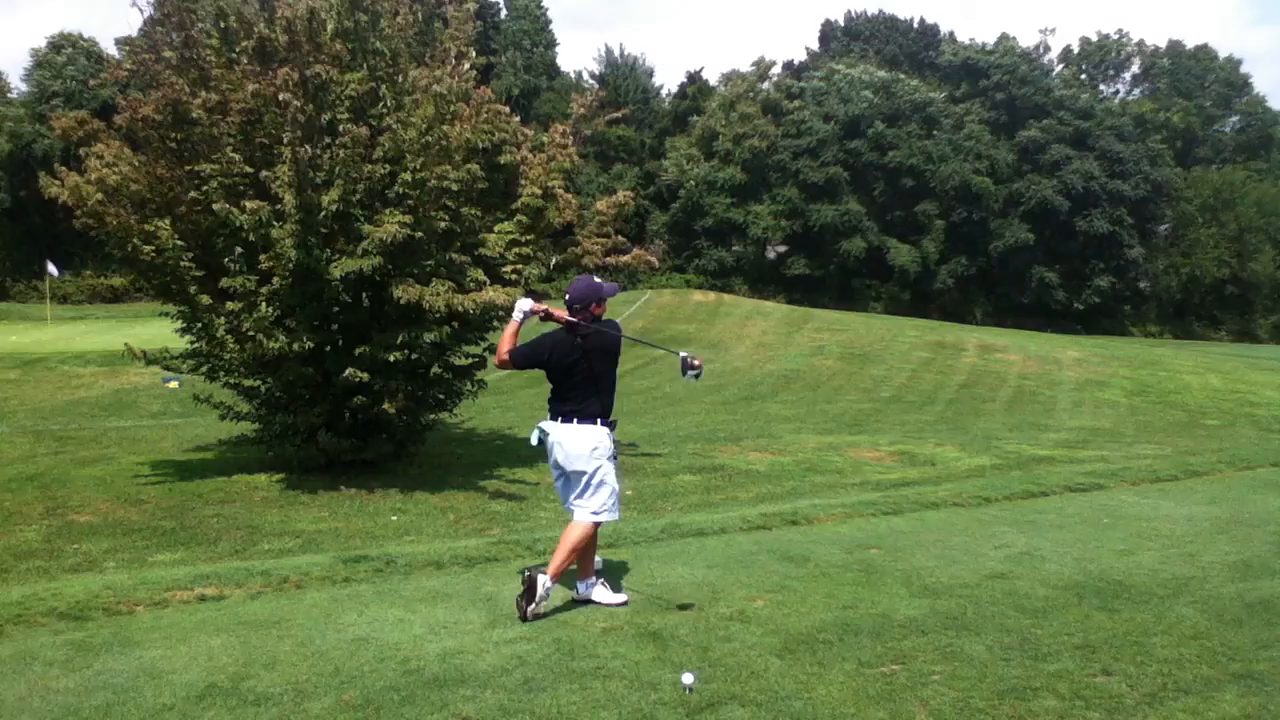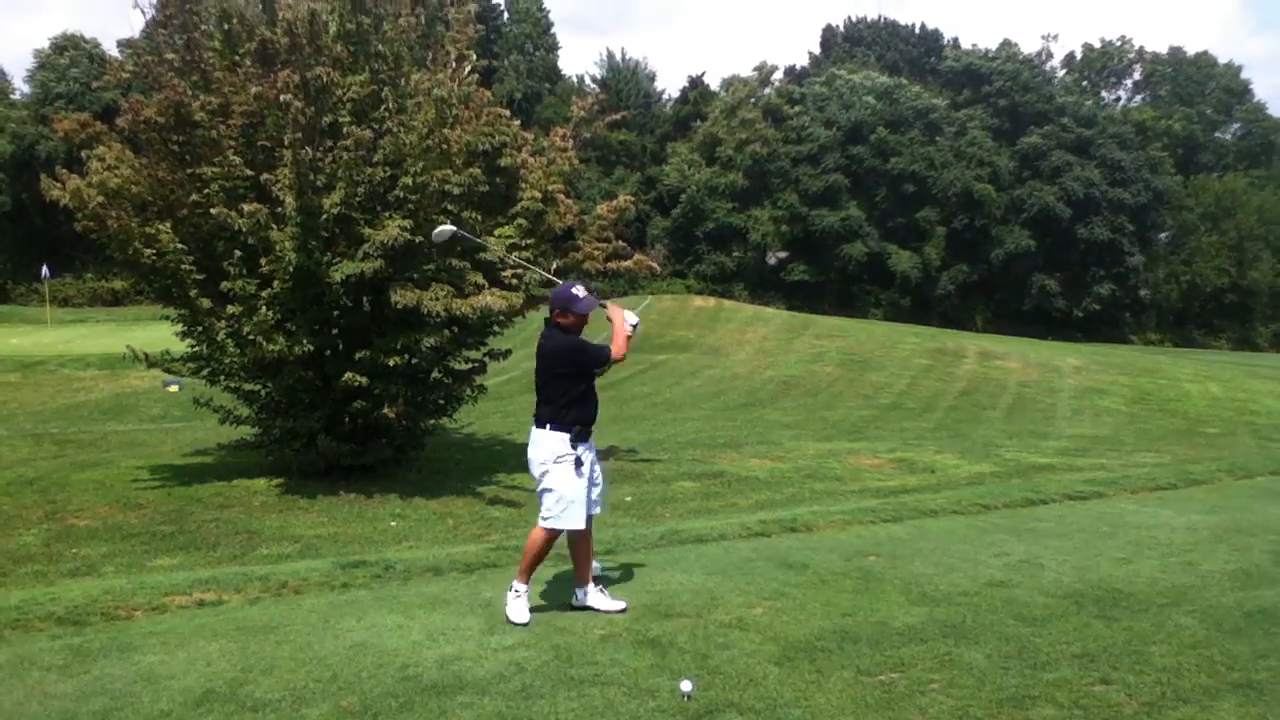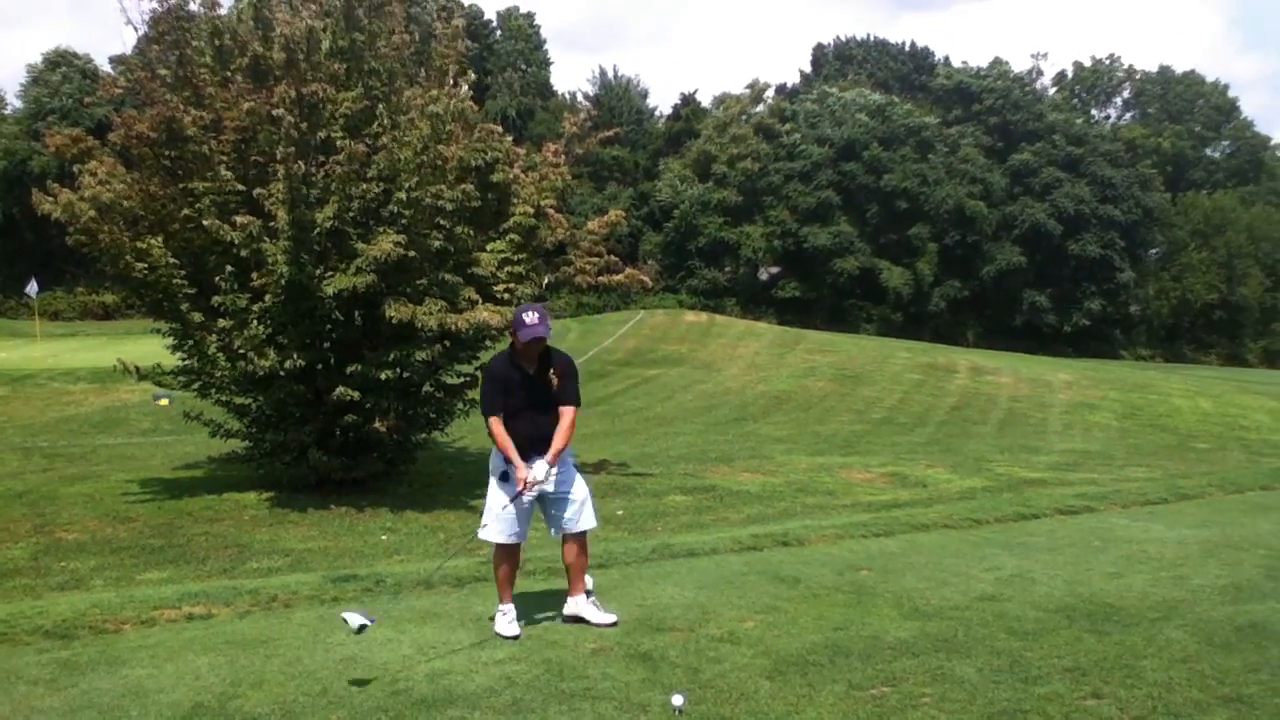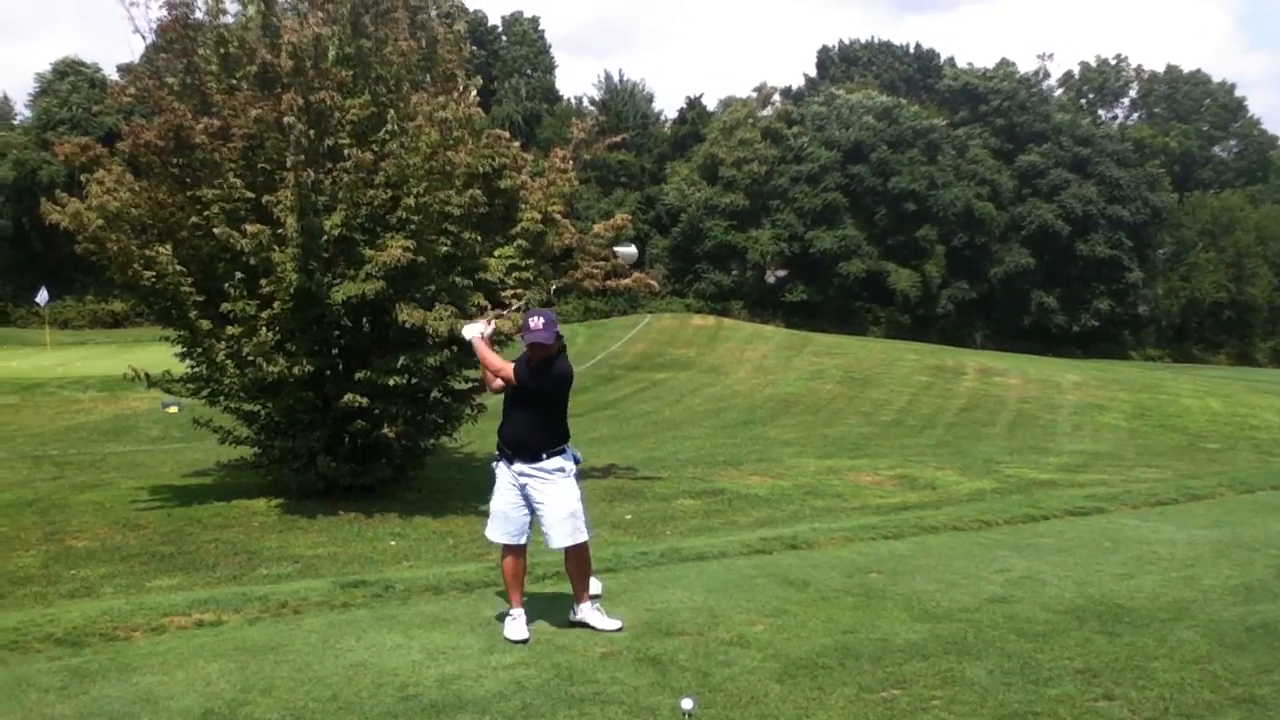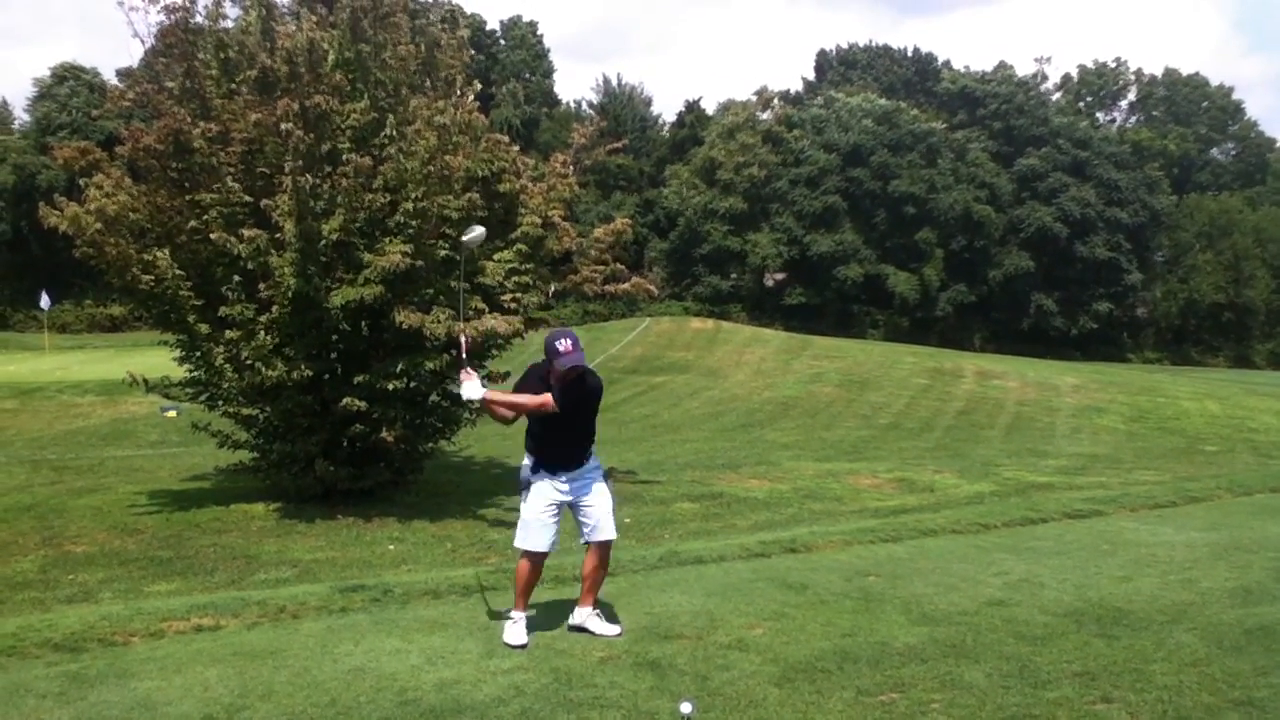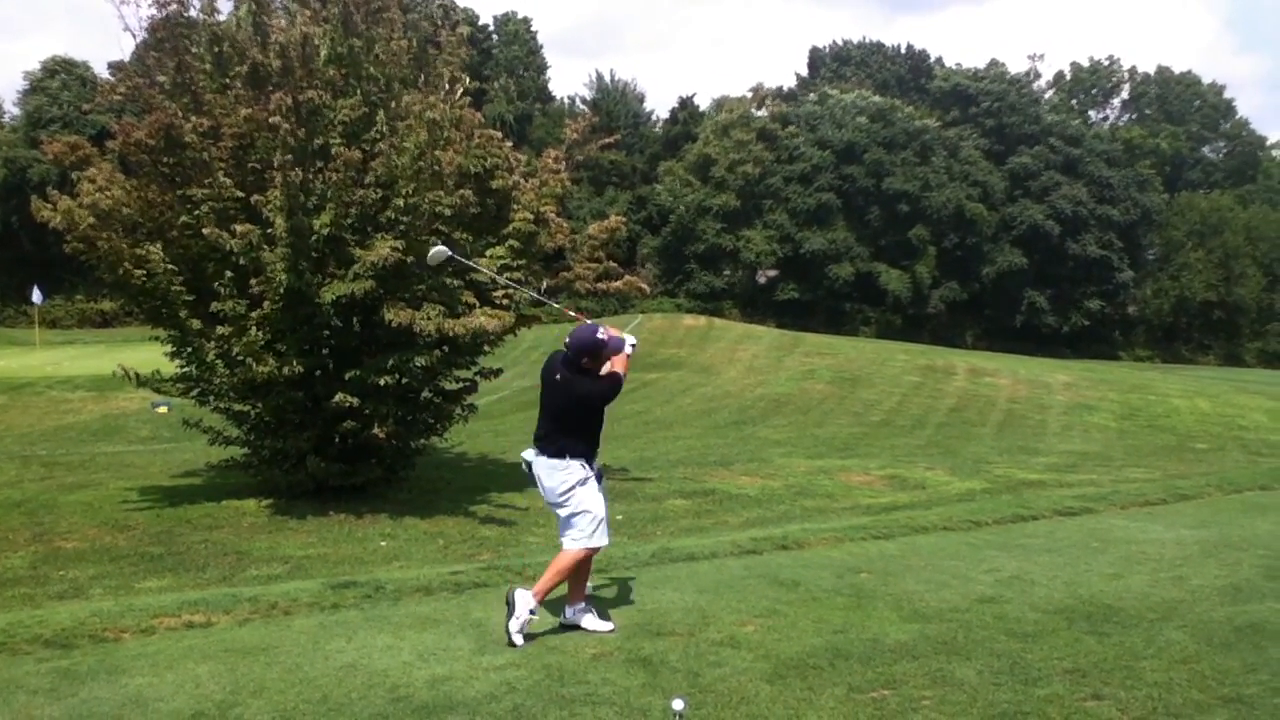
dt=0.4s
person 1, frame 1
left shoulder: (552, 342)
right shoulder: (610, 334)
left elbow: (502, 359)
left wrist: (517, 317)
right wrist: (551, 311)
left hip: (558, 433)
right hip: (591, 435)
left knee: (583, 511)
right knee: (591, 514)
left ankle: (586, 582)
right ankle: (545, 579)
person 1, frame 2
left shoulder: (560, 338)
right shoulder: (560, 344)
left elbow: (592, 363)
right elbow: (615, 353)
left wrist: (621, 322)
right wrist: (618, 319)
left hip: (577, 442)
right hip: (556, 446)
left knee: (582, 517)
right knee: (557, 520)
left ankle: (584, 589)
right ankle: (519, 588)
person 1, frame 3
left shoulder: (563, 364)
right shoulder: (497, 368)
left elbow: (569, 415)
right elbow: (495, 422)
left wrist: (549, 461)
right wrist: (517, 465)
left hip: (554, 458)
right hip: (511, 462)
left knee: (576, 528)
right knee: (507, 538)
left ankle: (577, 600)
right ankle: (506, 608)
person 1, frame 4
left shoulder: (556, 370)
right shoulder: (529, 359)
left elbow: (502, 370)
right elbow: (494, 384)
left wrist: (477, 339)
right wrist: (485, 340)
left hip: (549, 468)
right hip: (510, 465)
left knee: (573, 539)
right knee: (511, 542)
left ankle: (584, 606)
right ankle: (516, 613)
person 1, frame 5
left shoulder: (589, 384)
right shoulder: (533, 376)
left elbow: (537, 403)
right elbow: (509, 415)
left wrist: (485, 393)
right wrist: (485, 398)
left hip: (585, 471)
right hip: (545, 474)
left knee: (601, 540)
right knee: (535, 547)
left ankle: (585, 611)
right ankle: (517, 615)
person 1, frame 6
left shoulder: (555, 365)
right shoulder: (592, 390)
right elbow: (617, 373)
left wrist: (616, 346)
right wrist: (624, 351)
left hip: (547, 460)
right hip: (569, 470)
left knee: (579, 538)
right knee: (584, 542)
left ankle: (575, 607)
right ankle: (529, 598)
